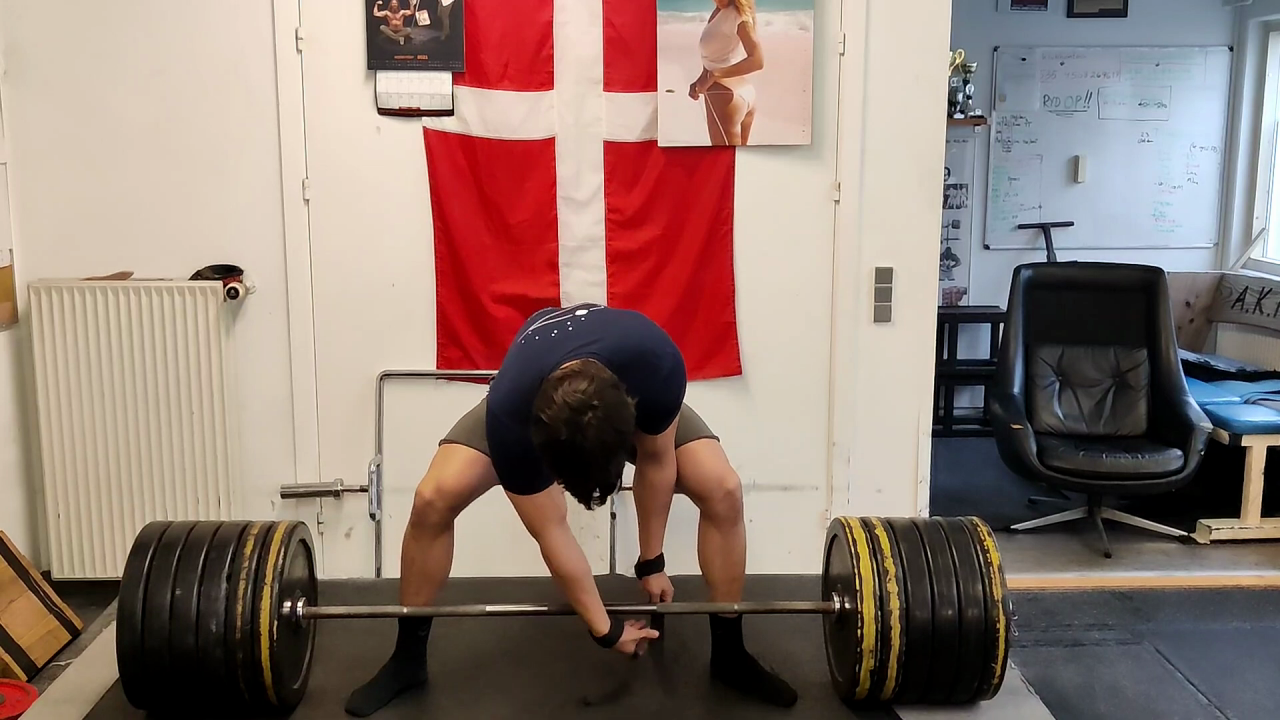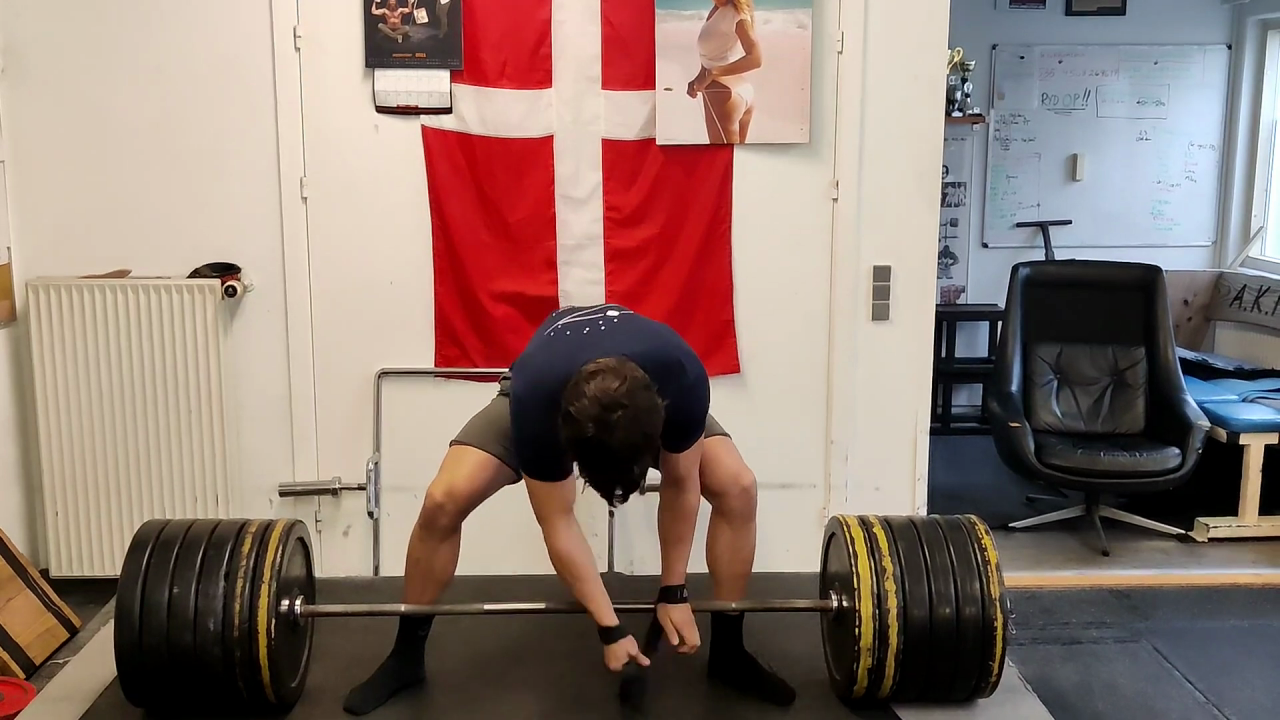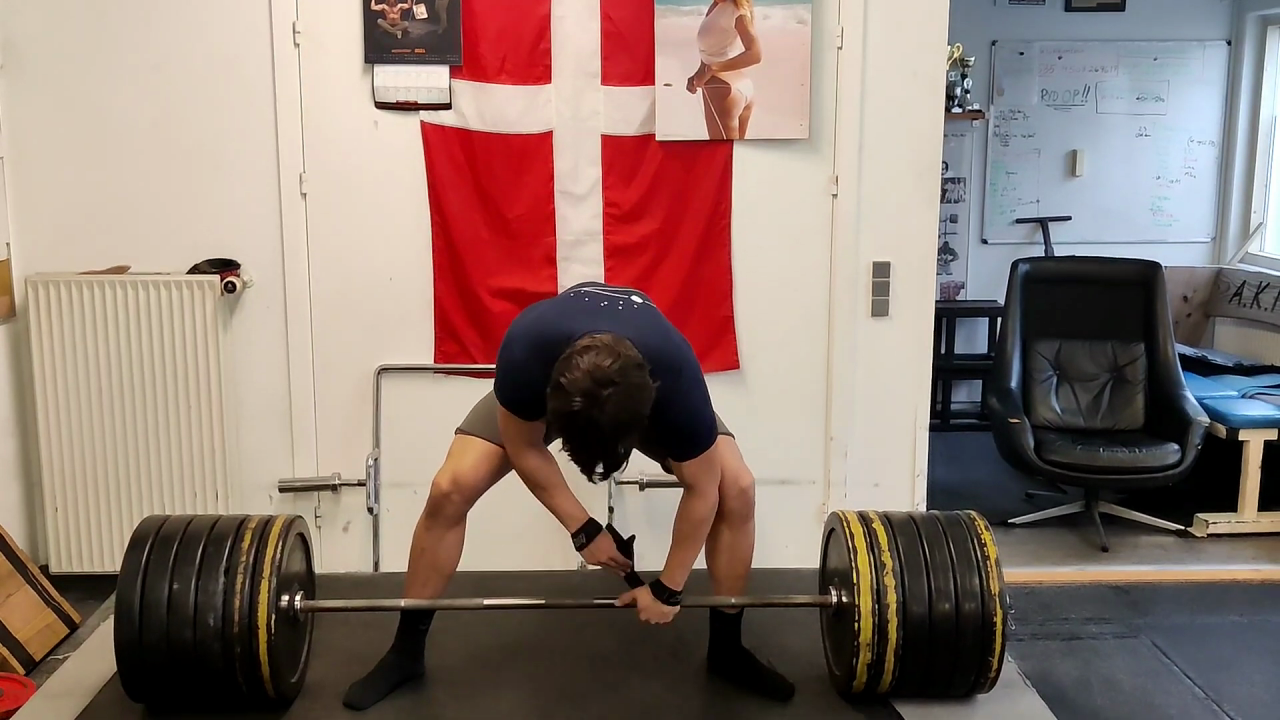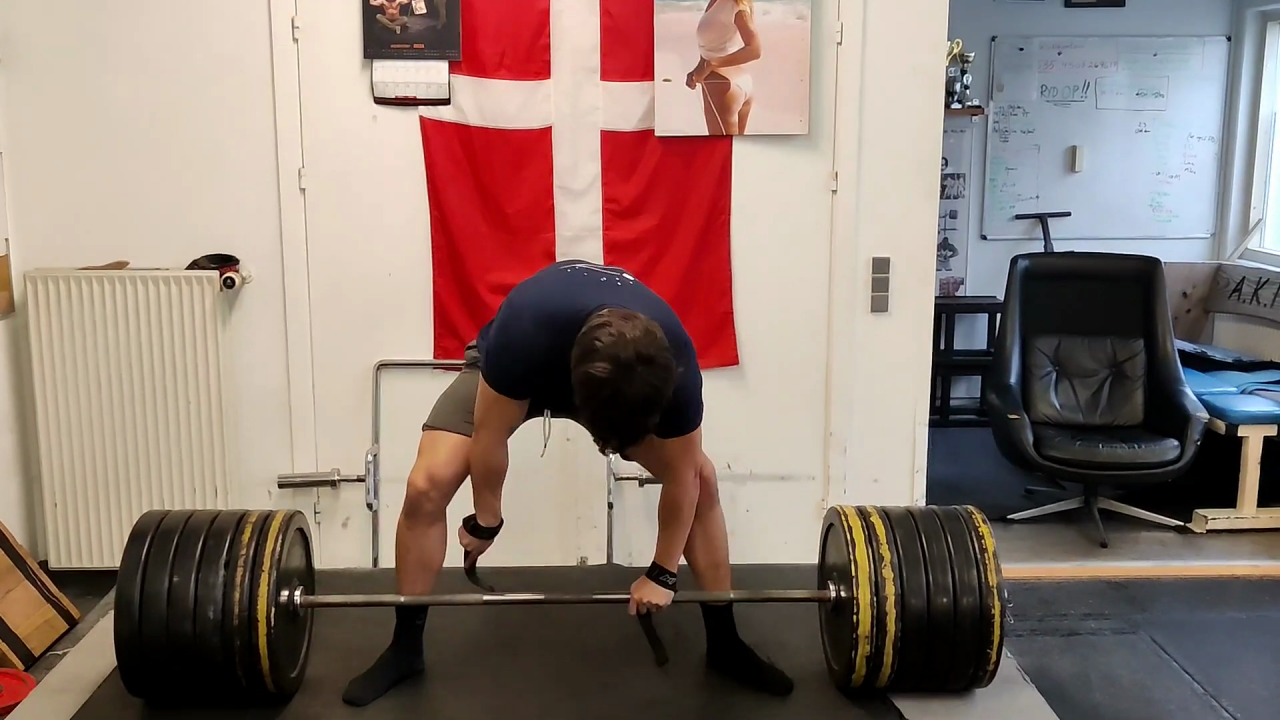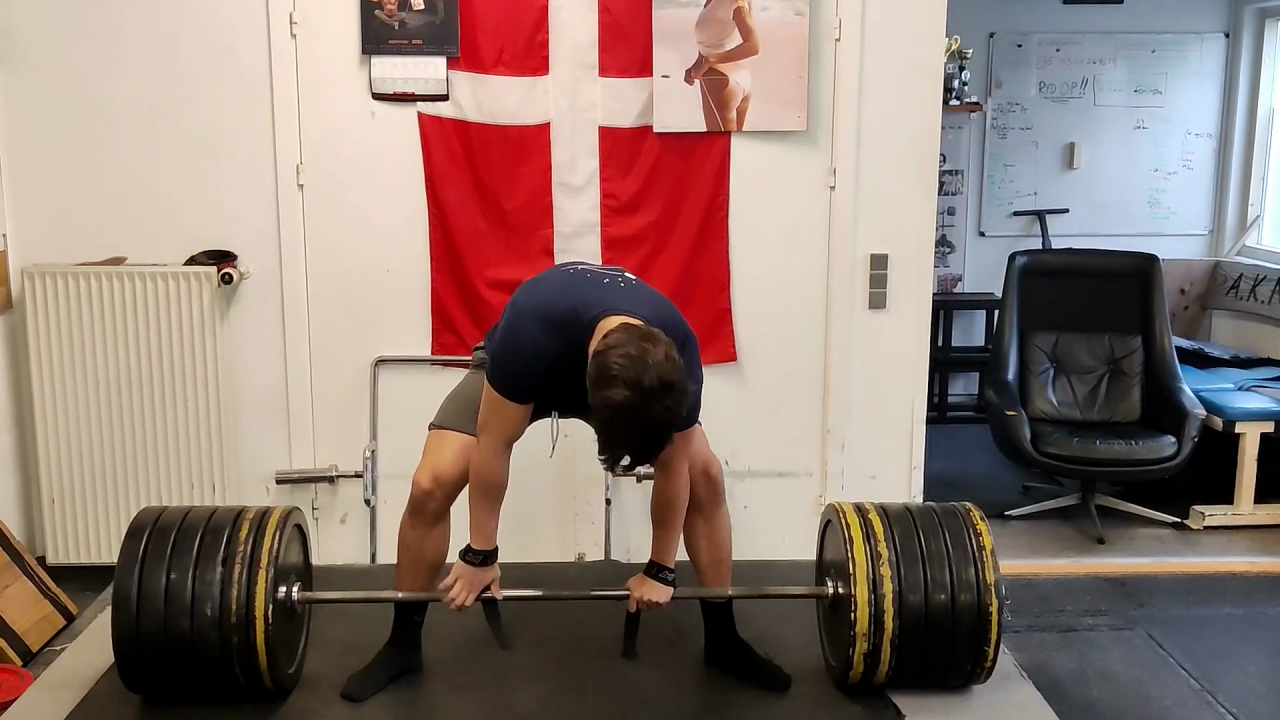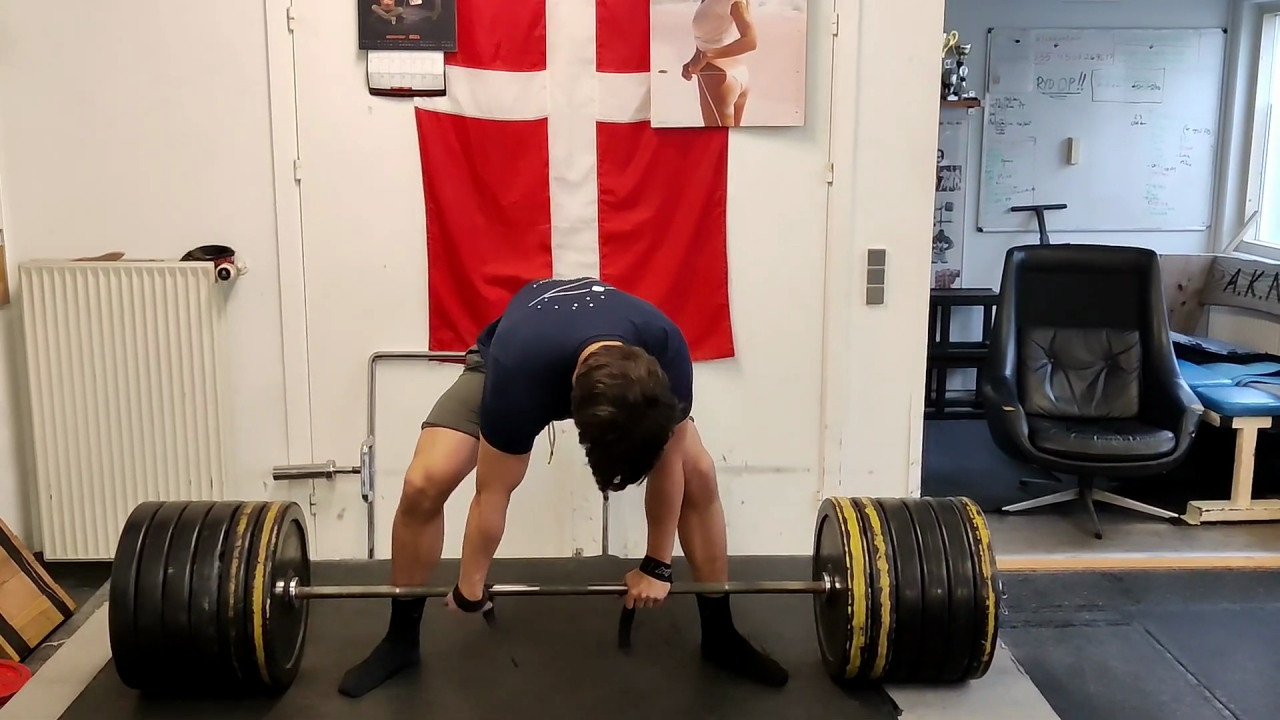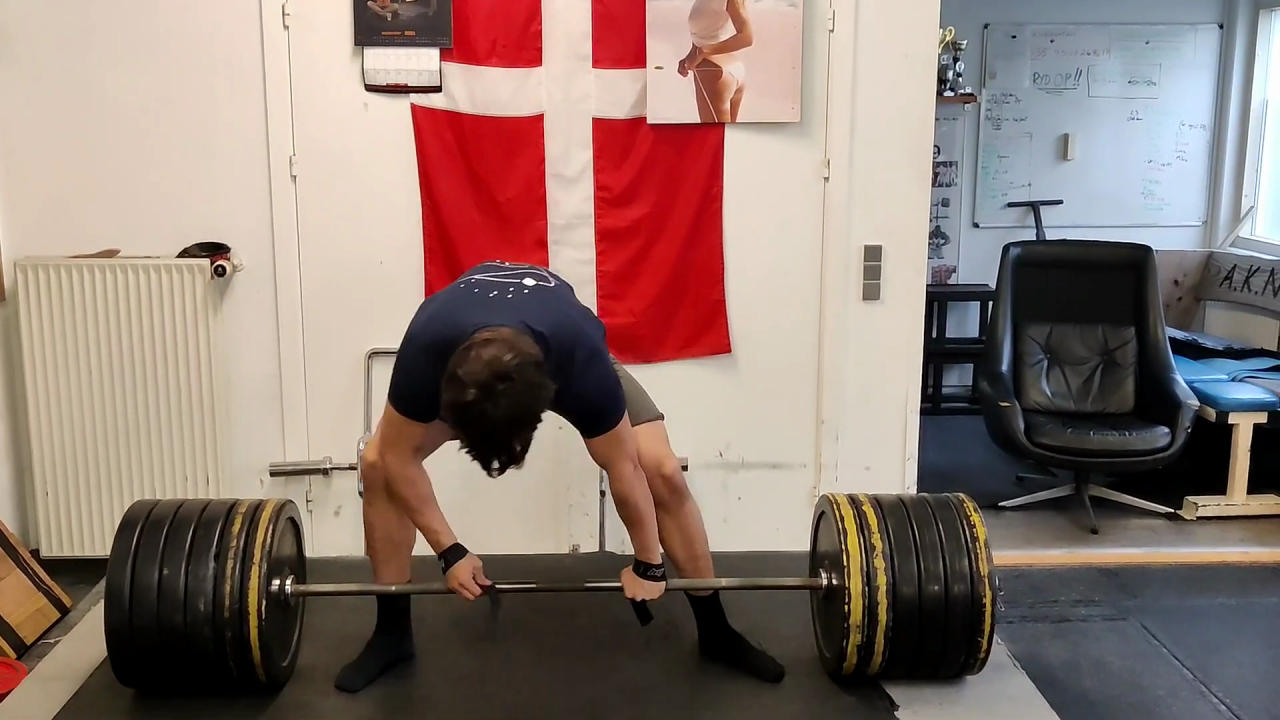
dt=0.5s
person 1, frame 1
left shoulder: (655, 362)
right shoulder: (509, 413)
left elbow: (656, 461)
right elbow: (553, 533)
left wrist: (650, 563)
right wrist: (605, 628)
left hip: (631, 398)
right hip: (531, 397)
left knee: (723, 491)
right knee: (433, 499)
left ankle: (729, 655)
right ankle: (408, 657)
person 1, frame 2
left shoulder: (682, 378)
right shoulder: (535, 401)
left elbow: (681, 484)
right elbow: (559, 526)
left wrist: (673, 592)
right wrist: (609, 630)
left hip: (650, 389)
right hip: (550, 392)
left knee: (737, 489)
right knee: (444, 501)
left ankle: (728, 653)
right ankle: (406, 656)
person 1, frame 3
left shoulder: (677, 379)
right shoulder: (527, 349)
left elbow: (702, 491)
right elbow: (526, 450)
left wrist: (668, 588)
right wrist: (585, 531)
left hip: (650, 388)
right hip: (550, 381)
left knee: (736, 489)
right knee: (450, 490)
left ankle: (726, 648)
right ankle: (407, 651)
person 1, frame 4
left shoulder: (673, 361)
right shoulder: (525, 327)
left elbow: (682, 476)
right elbow: (490, 439)
left wrist: (662, 573)
right wrist: (485, 525)
right hip: (508, 373)
left knee: (701, 478)
right knee: (427, 486)
left ankle: (724, 643)
right ankle: (405, 647)
person 1, frame 5
left shoulder: (676, 362)
right shoulder: (533, 330)
left elbow: (673, 470)
right elbow: (493, 449)
left wrist: (661, 569)
right wrist: (480, 553)
right hip: (521, 372)
left knee: (705, 474)
right knee: (431, 485)
left ankle: (722, 638)
right ankle: (403, 643)
person 1, frame 6
left shoulder: (664, 353)
right shoulder: (517, 376)
left elbow: (667, 465)
right elbow: (493, 495)
left wrist: (657, 566)
right wrist: (469, 595)
right hip: (511, 360)
left knee: (697, 472)
right knee: (424, 483)
left ankle: (719, 635)
right ankle: (401, 639)
person 1, frame 7
left shoulder: (582, 355)
right shoulder: (428, 346)
left elbow: (623, 467)
right elbow: (399, 456)
left wrist: (648, 564)
right wrist: (451, 552)
left hip: (567, 357)
right hip: (464, 350)
left knee: (664, 471)
right knee: (380, 463)
left ankle: (715, 630)
right ankle: (392, 632)
